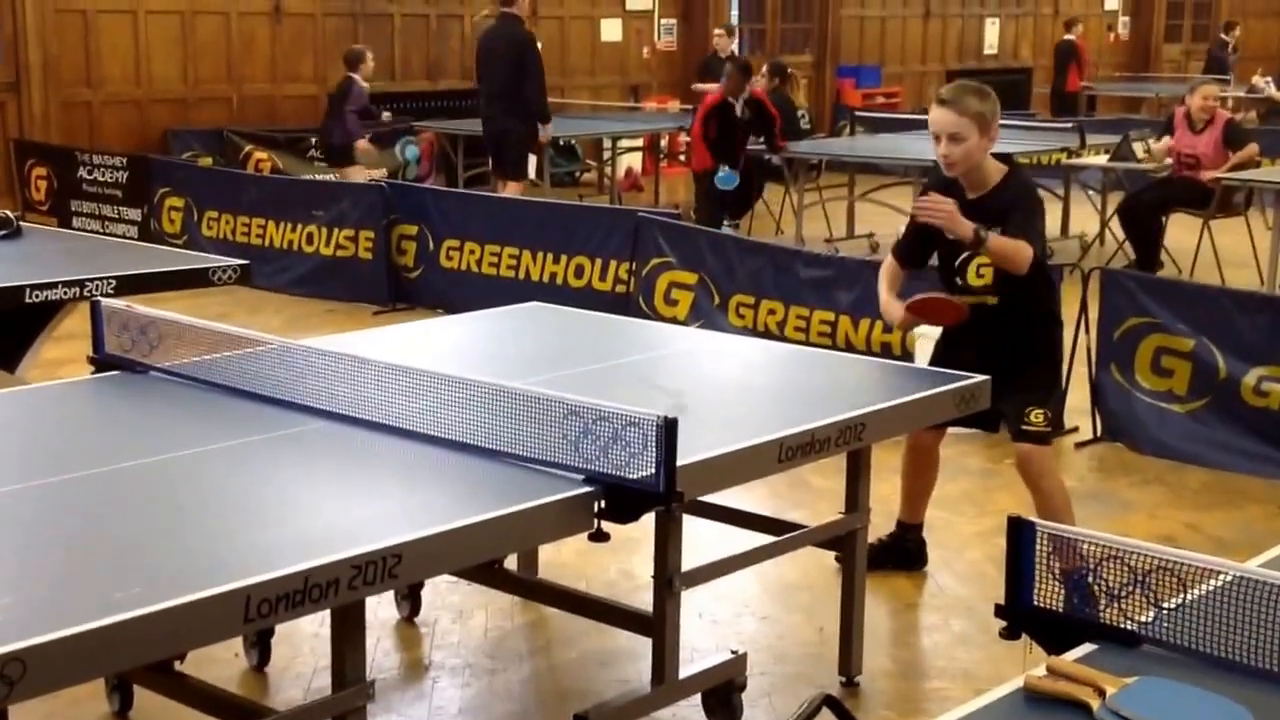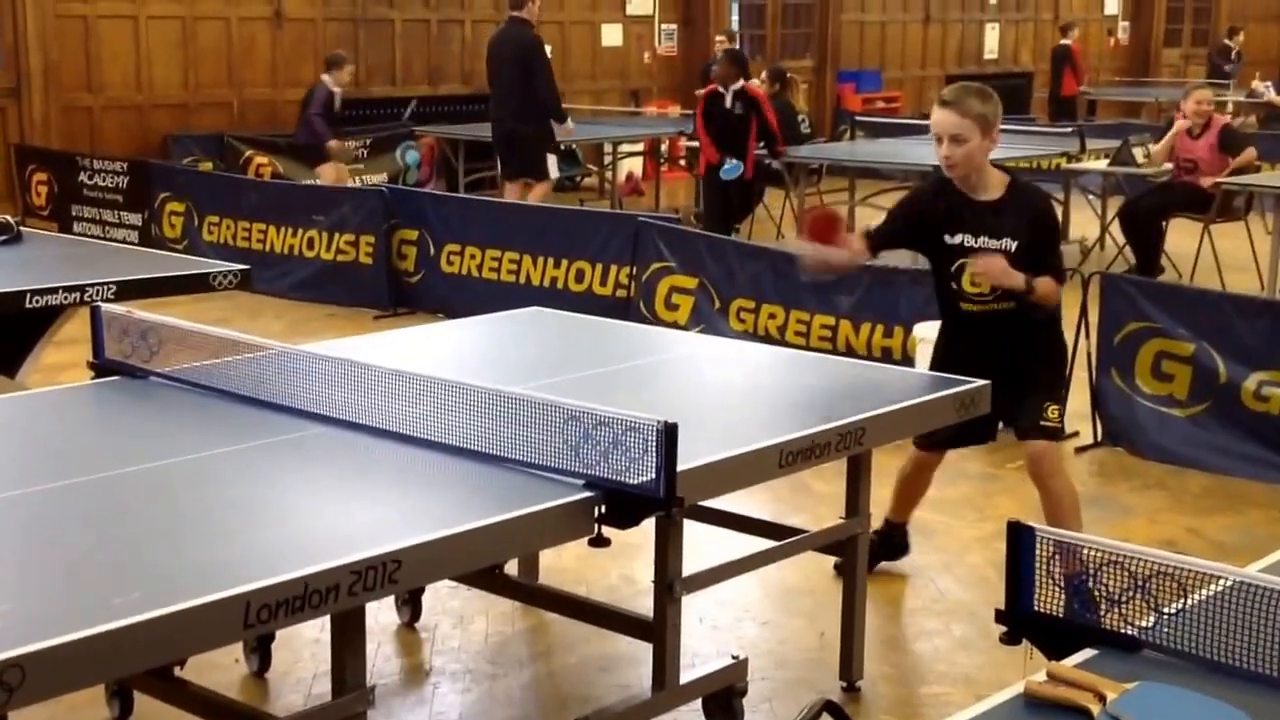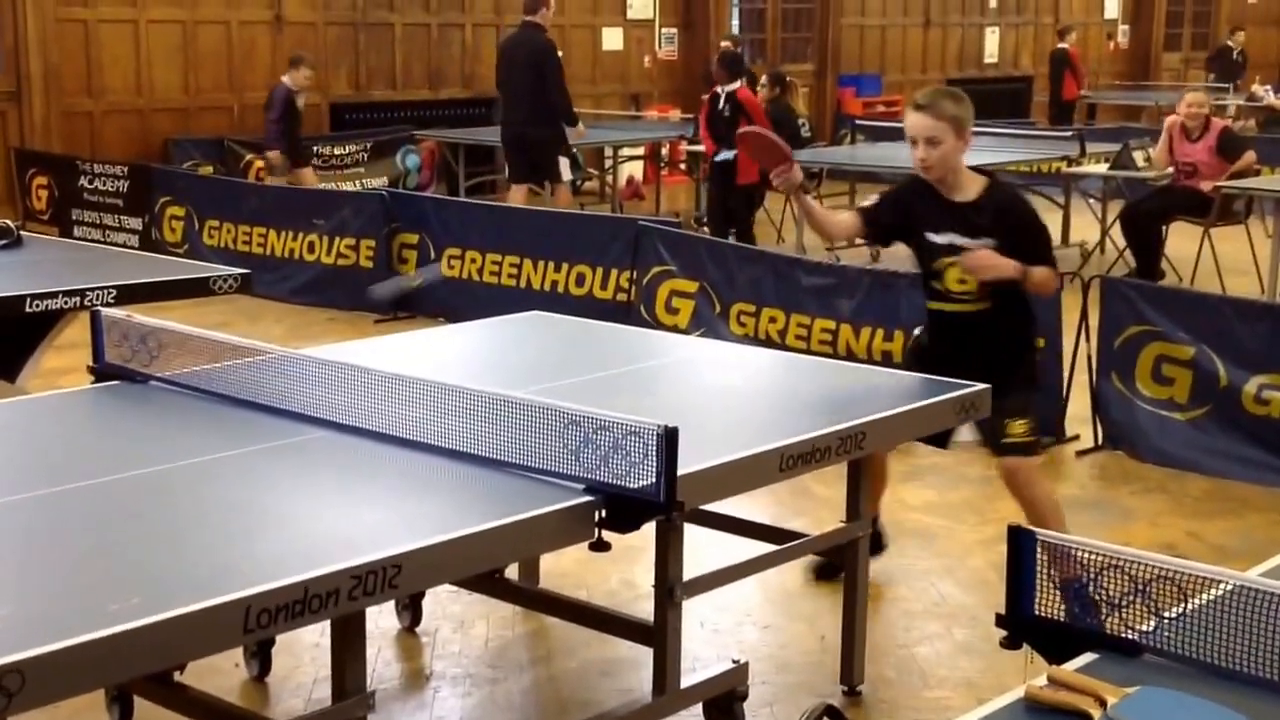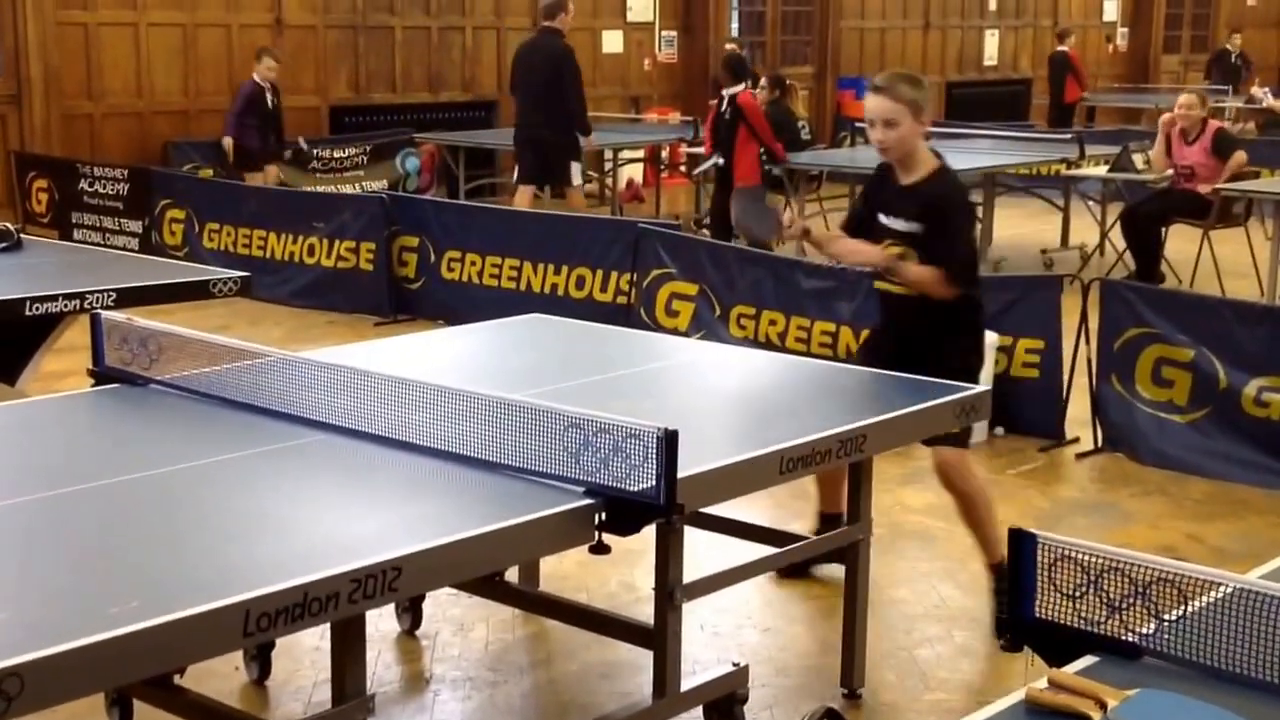
dt=0.2s
person 1, frame 1
left shoulder: (1019, 193)
right shoulder: (937, 193)
left elbow: (1023, 259)
right elbow: (897, 263)
left wrist: (967, 230)
right wrist: (890, 300)
left hip: (1027, 345)
right hip: (963, 338)
left knee: (1032, 455)
right knee: (921, 433)
left ankle: (1074, 576)
right ankle: (907, 540)
person 1, frame 2
left shoulder: (1031, 205)
right shoulder: (928, 200)
left elbow: (1054, 292)
right elbow: (867, 244)
left wrist: (1019, 281)
right wrist: (827, 254)
left hip: (1030, 352)
right hip: (960, 348)
left knee: (1042, 455)
right knee: (924, 453)
left ankle: (1075, 580)
right ankle: (889, 535)
person 1, frame 3
left shoulder: (1008, 205)
right shoulder: (911, 197)
left elbow: (1047, 277)
right elbow: (846, 227)
left wrist: (1011, 270)
right wrist: (800, 195)
left hip: (1005, 356)
right hip: (938, 348)
left knee: (1019, 468)
left ankle: (1072, 585)
right ankle: (866, 534)
person 1, frame 4
left shoulder: (949, 198)
right shoulder: (882, 182)
left elbow: (945, 285)
right elbow: (848, 248)
left wrist: (882, 259)
right wrist: (804, 232)
left hip: (948, 345)
right hip: (896, 333)
left knee: (950, 461)
left ankle: (1007, 577)
right ankle: (831, 534)
person 2, frame 1
left shoulder: (485, 37)
right shoulder: (523, 36)
right elbow: (535, 84)
right wrist: (545, 119)
left hip: (491, 119)
right hip: (518, 120)
left knee: (503, 179)
right knee: (516, 181)
person 2, frame 2
left shoulder: (496, 40)
right shoulder: (531, 40)
right elbow: (545, 86)
right wrist: (562, 118)
left hip: (501, 122)
right hip: (530, 123)
left knee: (511, 181)
right knee: (544, 180)
person 2, frame 3
left shoulder: (506, 44)
right shoulder: (544, 44)
left elbow: (501, 85)
right elbow: (557, 91)
right wrist: (573, 122)
left hip: (512, 126)
right hip: (544, 127)
left knee: (518, 185)
right knee: (560, 183)
person 2, frame 4
left shoulder: (523, 49)
right shoulder: (563, 50)
left elbow: (515, 89)
right elbow: (574, 97)
right wrist: (586, 131)
left hip: (527, 130)
right hip: (559, 131)
left knee: (525, 186)
right knee: (572, 186)
person 3, frame 1
left shoulder: (1224, 122)
right shoulder: (1177, 117)
left elbow: (1252, 149)
right elbow: (1157, 155)
left wrist: (1220, 171)
right wrist: (1161, 147)
left hip: (1205, 187)
right hip: (1177, 178)
left knee: (1148, 204)
right knee: (1127, 207)
left ankle: (1149, 265)
right ankle: (1144, 260)
person 3, frame 2
left shoulder: (1221, 127)
right shoulder: (1176, 122)
left elbow: (1250, 154)
right elbow: (1156, 160)
left wrist: (1220, 177)
right wrist: (1171, 134)
left hip: (1205, 192)
right hip: (1178, 184)
left knee: (1148, 209)
right knee: (1128, 211)
left ankle: (1149, 270)
right ankle: (1144, 265)
person 3, frame 3
left shoulder: (1220, 131)
right shoulder: (1175, 128)
left elbow: (1250, 157)
right elbow: (1159, 165)
left wrist: (1220, 182)
right wrist: (1166, 131)
left hip: (1206, 196)
right hip: (1178, 187)
left knee: (1148, 212)
right knee: (1129, 213)
left ankle: (1150, 273)
right ankle: (1144, 268)
person 3, frame 4
left shoulder: (1215, 132)
right shoulder: (1174, 132)
left elbow: (1240, 158)
right elbow: (1158, 168)
left wrist: (1217, 185)
right wrist: (1161, 132)
left hip: (1205, 198)
right hip: (1178, 190)
left knee: (1148, 215)
right knee: (1129, 215)
left ankle: (1150, 276)
right ankle: (1144, 271)
person 4, frame 1
left shoulder: (757, 99)
right shoulder: (712, 101)
left elbow: (772, 121)
right elbow: (697, 133)
left wrist: (774, 145)
right wrist: (712, 164)
left hip: (734, 163)
right hip: (707, 163)
left knee: (722, 206)
right knee: (707, 212)
person 4, frame 2
left shoulder: (752, 95)
right shoulder: (709, 95)
left elbow: (769, 125)
right elbow: (701, 129)
left wrist: (774, 149)
right wrist: (717, 156)
left hip: (742, 166)
right hip: (713, 165)
left knee: (733, 214)
right knee: (712, 217)
person 4, frame 3
left shoulder: (744, 98)
right shoulder: (714, 96)
left elbow: (763, 129)
right elbow: (705, 126)
right wrist: (713, 149)
left hip: (742, 170)
right hip: (718, 168)
left knee: (742, 220)
right knee: (716, 219)
person 4, frame 4
left shoulder: (745, 101)
right shoulder: (723, 99)
left elbow: (765, 133)
right elbow: (712, 126)
left wrist: (777, 155)
right wrist: (712, 149)
left hip: (745, 175)
right hip: (725, 172)
left knee: (752, 225)
right knee: (718, 221)
